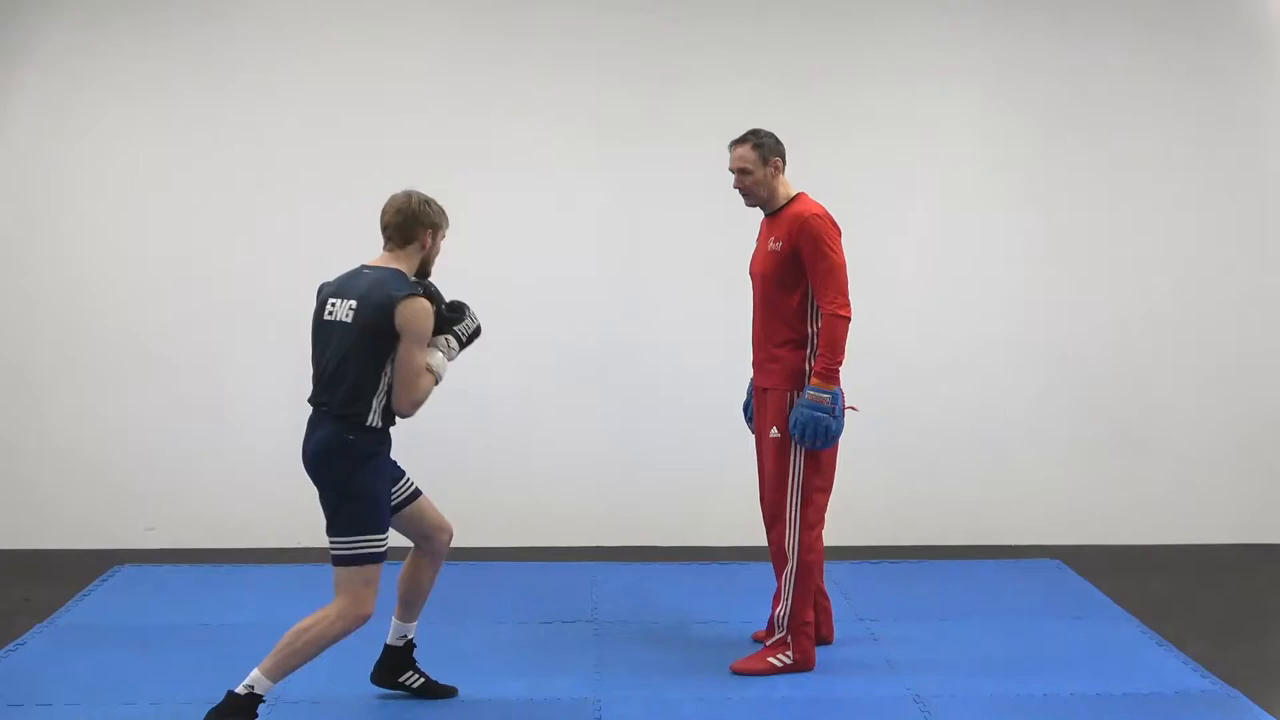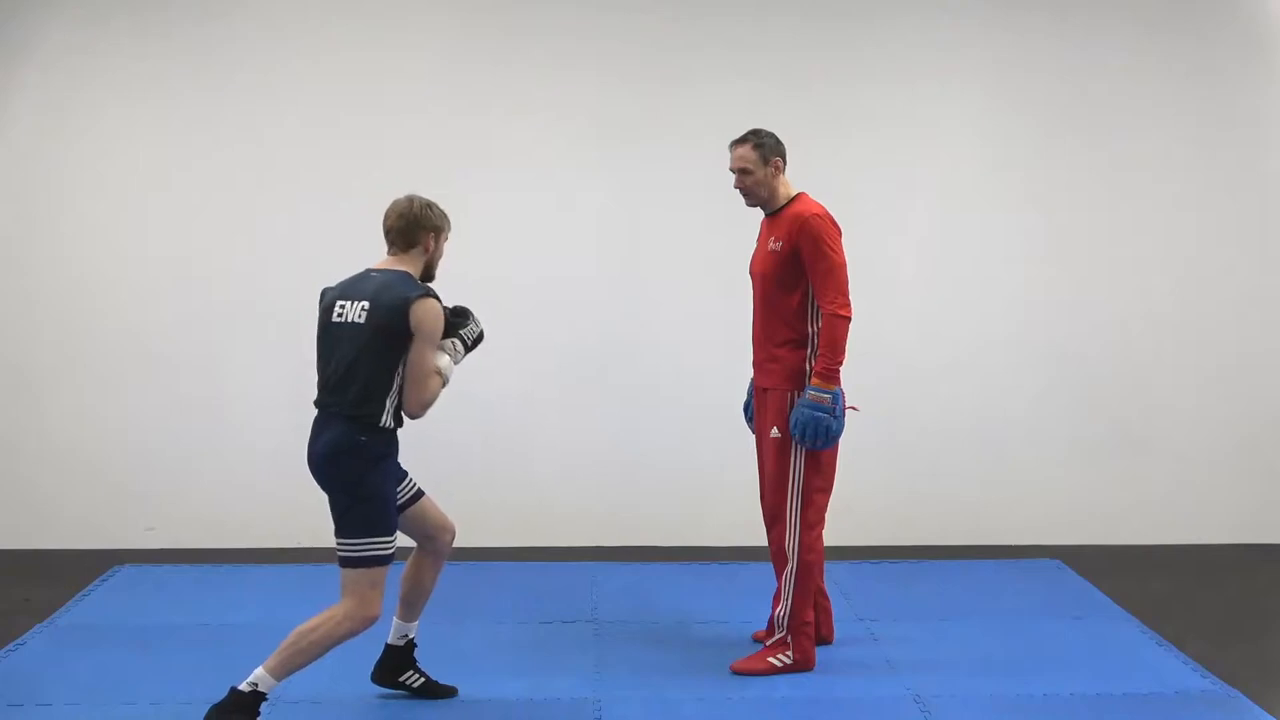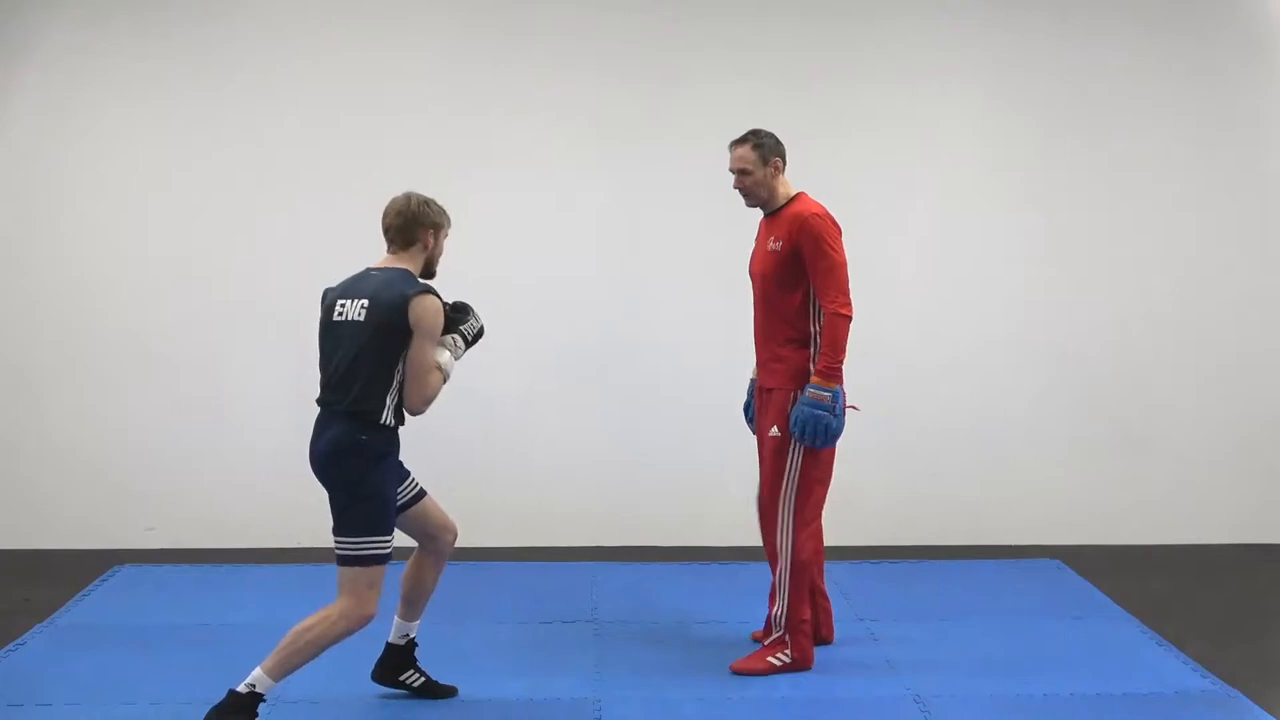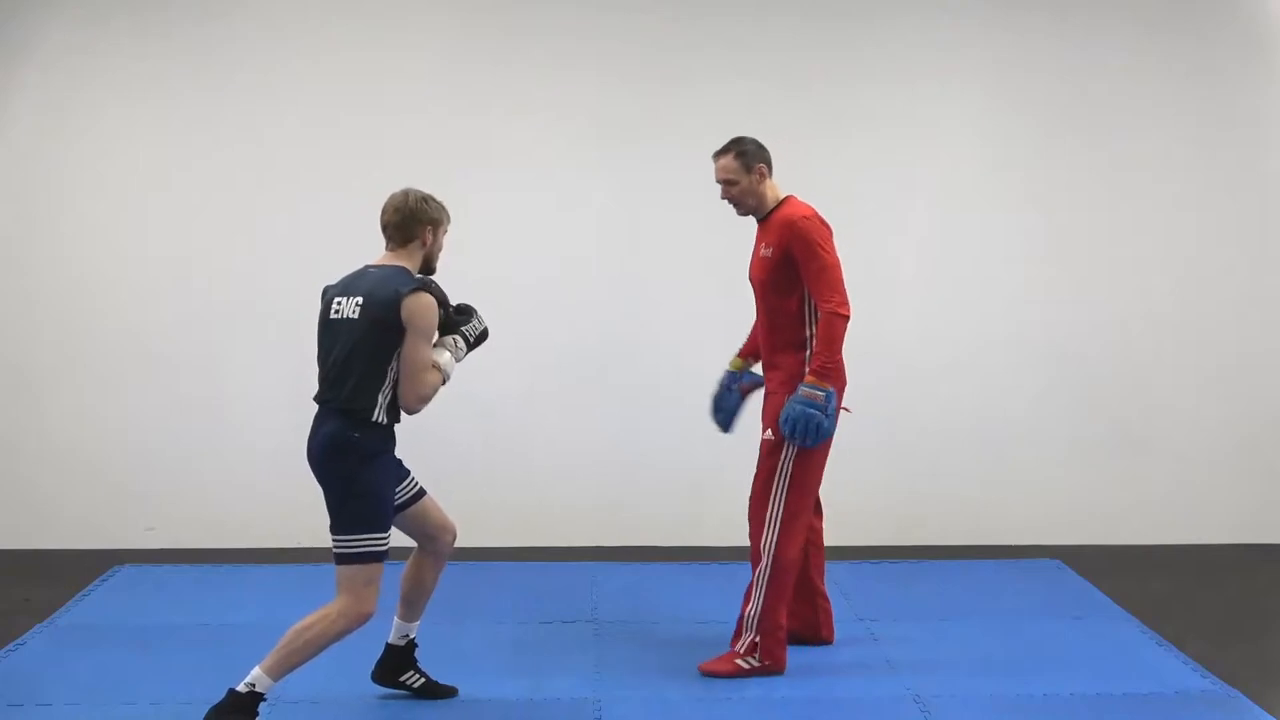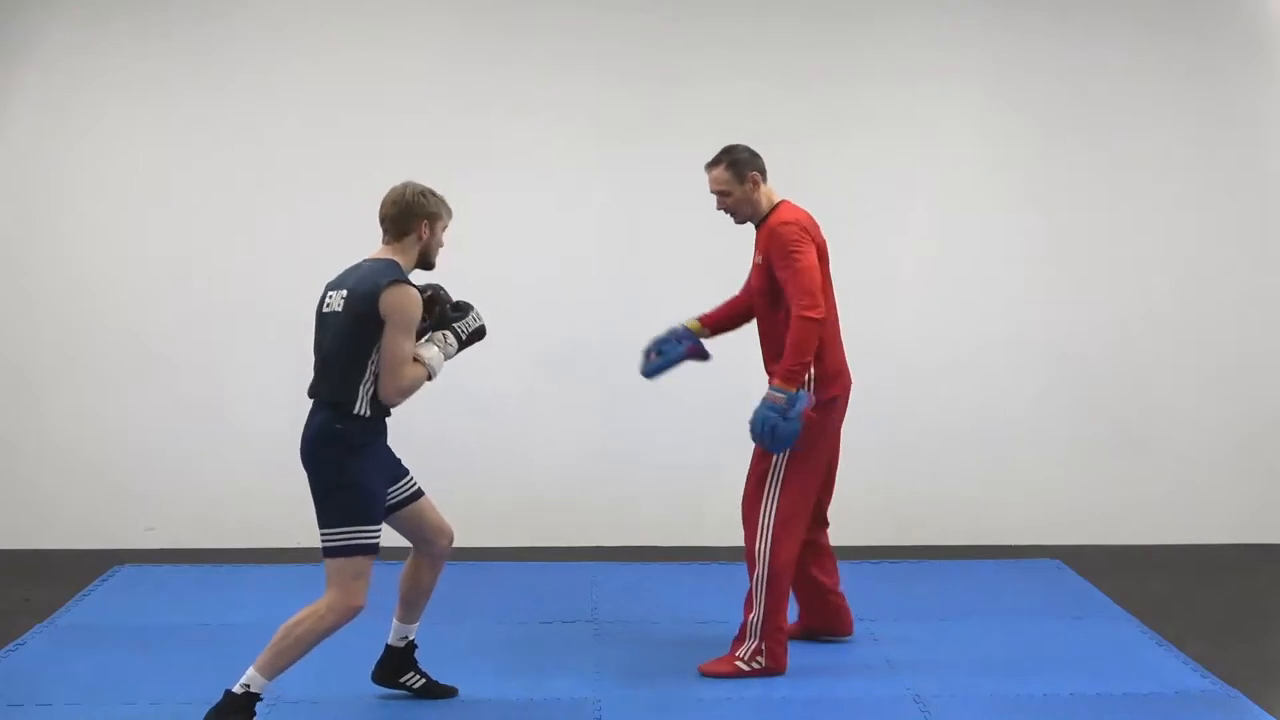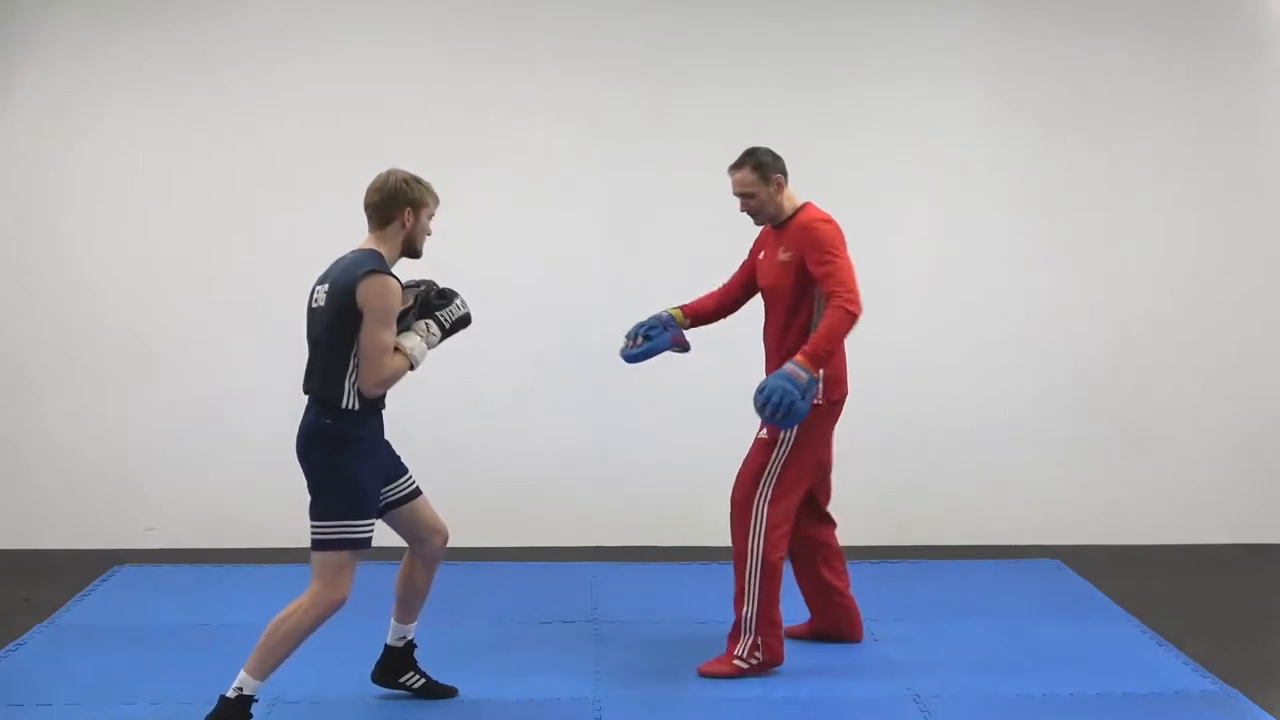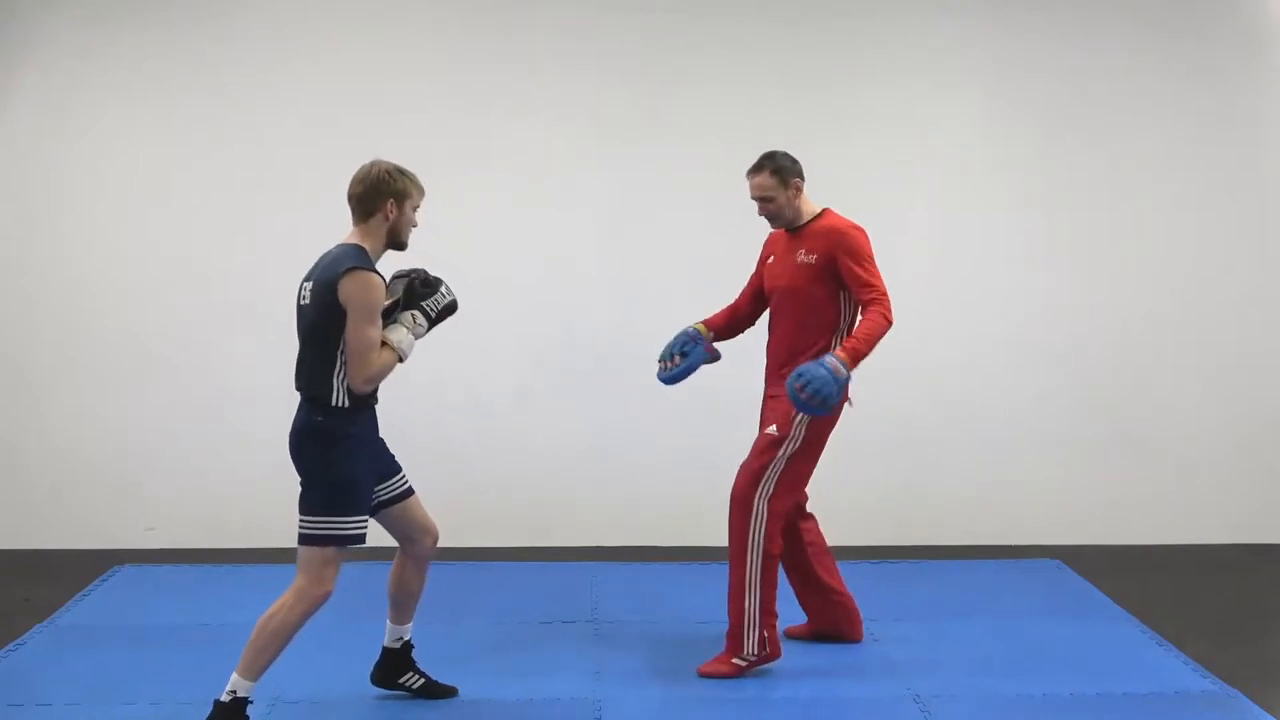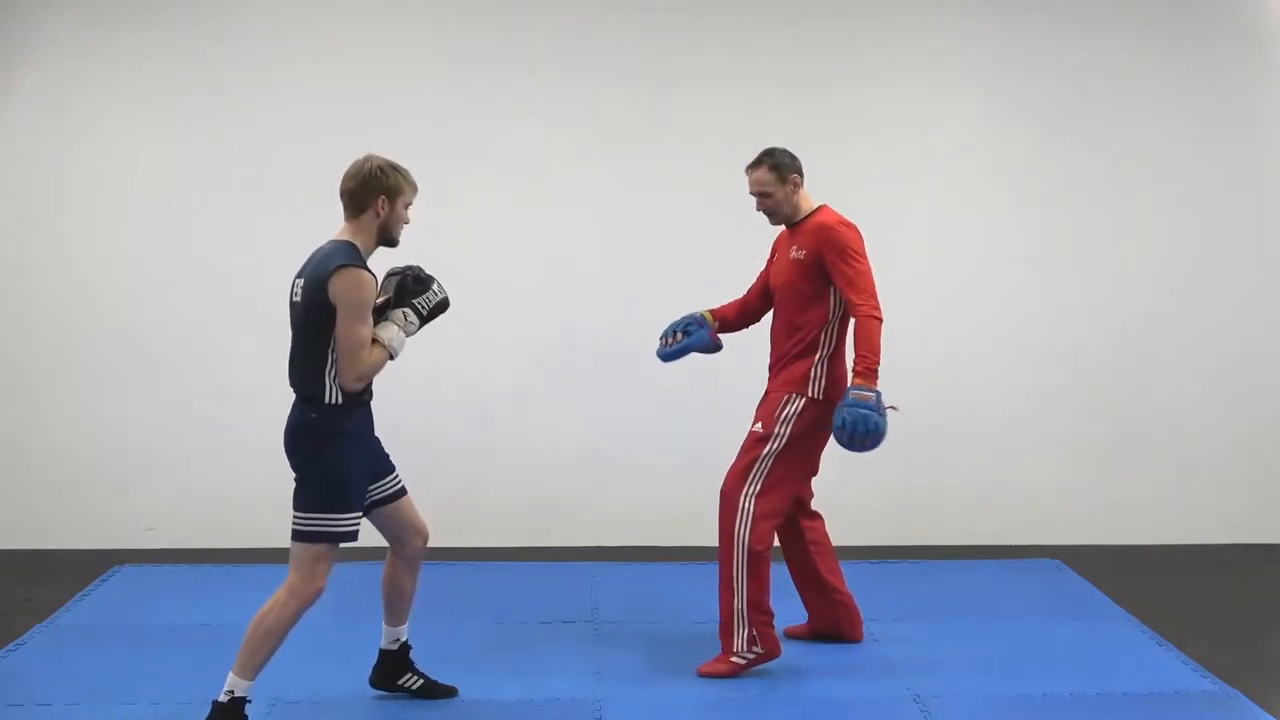
dt=0.2s
person 1, frame 1
left shoulder: (335, 287)
right shoulder: (413, 304)
right elbow: (405, 403)
right wrist: (447, 345)
left hip: (337, 439)
right hip: (351, 451)
left knee: (436, 537)
right knee: (354, 607)
left ankle: (396, 661)
person 1, frame 2
left shoulder: (338, 292)
right shoulder: (421, 305)
right elbow: (415, 404)
right wrist: (452, 350)
left hip: (337, 439)
right hip: (360, 451)
left knee: (439, 537)
right knee: (360, 609)
left ankle: (396, 660)
person 1, frame 3
left shoulder: (341, 291)
right shoulder: (422, 302)
right elbow: (416, 400)
right wrist: (454, 344)
left hip: (340, 439)
right hip: (361, 450)
left knee: (441, 537)
right knee: (357, 608)
left ankle: (397, 659)
person 1, frame 4
left shoulder: (343, 287)
right shoulder: (415, 300)
right elbow: (411, 398)
right wrist: (454, 345)
left hip: (343, 438)
right hip: (356, 449)
left knee: (440, 538)
right knee: (355, 606)
left ankle: (396, 660)
person 1, frame 5
left shoulder: (348, 280)
right shoulder: (400, 292)
right elbow: (392, 390)
right wrist: (445, 342)
left hip: (353, 438)
right hip: (345, 445)
left knee: (437, 540)
right knee: (345, 599)
left ankle: (396, 660)
person 1, frame 6
left shoulder: (341, 270)
right shoulder: (379, 282)
right elbow: (374, 380)
left wrist: (405, 318)
right wrist: (427, 331)
left hip: (355, 434)
right hip: (341, 439)
left knee: (432, 539)
right knee: (329, 592)
left ankle: (396, 660)
person 1, frame 7
left shoulder: (330, 264)
right shoulder: (362, 277)
right elbow: (363, 376)
left wrist: (392, 312)
right wrist: (413, 322)
left hip: (350, 431)
right hip: (334, 437)
left knee: (421, 538)
right knee: (314, 586)
left ankle: (395, 660)
person 1, frame 8
left shoulder: (323, 261)
right shoulder: (352, 275)
right elbow: (354, 374)
left wrist: (385, 308)
right wrist: (404, 321)
left hip: (346, 430)
right hip: (329, 434)
left knee: (412, 539)
right knee: (307, 582)
left ankle: (394, 663)
person 2, frame 1
left shoulder: (810, 221)
right shoulder: (770, 224)
left elbow: (836, 310)
left wrist: (822, 387)
left hip: (801, 391)
right hip: (771, 386)
left knee: (794, 515)
right knee: (781, 509)
left ankle: (792, 643)
right ankle: (809, 619)
person 2, frame 2
left shoulder: (810, 221)
right shoulder: (770, 224)
left elbow: (836, 310)
left wrist: (823, 386)
left hip: (801, 391)
right hip: (772, 386)
left knee: (794, 515)
right knee: (781, 509)
left ankle: (792, 643)
right ankle: (809, 620)
person 2, frame 3
left shoulder: (809, 221)
right shoulder: (767, 225)
left elbow: (837, 308)
left wrist: (823, 385)
right wrist: (758, 375)
left hip: (802, 388)
right hip: (776, 384)
left knee: (784, 510)
right knee: (792, 506)
left ankle: (789, 640)
right ankle: (811, 620)
person 2, frame 4
left shoulder: (799, 224)
right shoulder: (768, 227)
left elbow: (835, 308)
left wrist: (815, 384)
right wrist: (743, 368)
left hip: (808, 387)
right hip: (789, 383)
left knee: (774, 510)
right knee: (795, 506)
left ankle: (760, 646)
right ankle: (809, 620)
person 2, frame 5
left shoulder: (787, 228)
right shoulder: (770, 230)
left elbow: (811, 312)
right elbow: (751, 301)
left wrist: (783, 389)
right wrist: (693, 329)
left hip: (806, 391)
right hip: (816, 388)
left knee: (771, 511)
right knee: (804, 505)
left ankle: (761, 648)
right ankle: (824, 613)
person 2, frame 6
left shoulder: (816, 229)
right shoulder: (768, 238)
left elbow: (845, 304)
right elbow: (732, 295)
left wrist: (803, 364)
right wrist: (675, 319)
left hip: (807, 391)
right hip: (785, 389)
left knee: (756, 502)
right knee: (802, 507)
left ankle: (755, 645)
right ankle: (837, 616)
person 2, frame 7
left shoulder: (841, 236)
right shoulder: (775, 244)
left elbow: (878, 309)
right elbow: (746, 308)
left wrist: (840, 361)
right wrist: (701, 333)
left hip: (813, 393)
right hip: (783, 391)
left knee: (753, 498)
right knee: (784, 506)
left ankle: (753, 642)
right ankle: (835, 617)
person 2, frame 8
left shoulder: (834, 231)
right shoulder: (784, 241)
left elbow: (867, 310)
right elbow: (754, 304)
left wrist: (864, 383)
right wrist: (708, 320)
left hip: (808, 389)
right hip: (788, 388)
left knee: (744, 497)
right knee: (788, 503)
left ankle: (749, 640)
right ankle: (835, 618)
